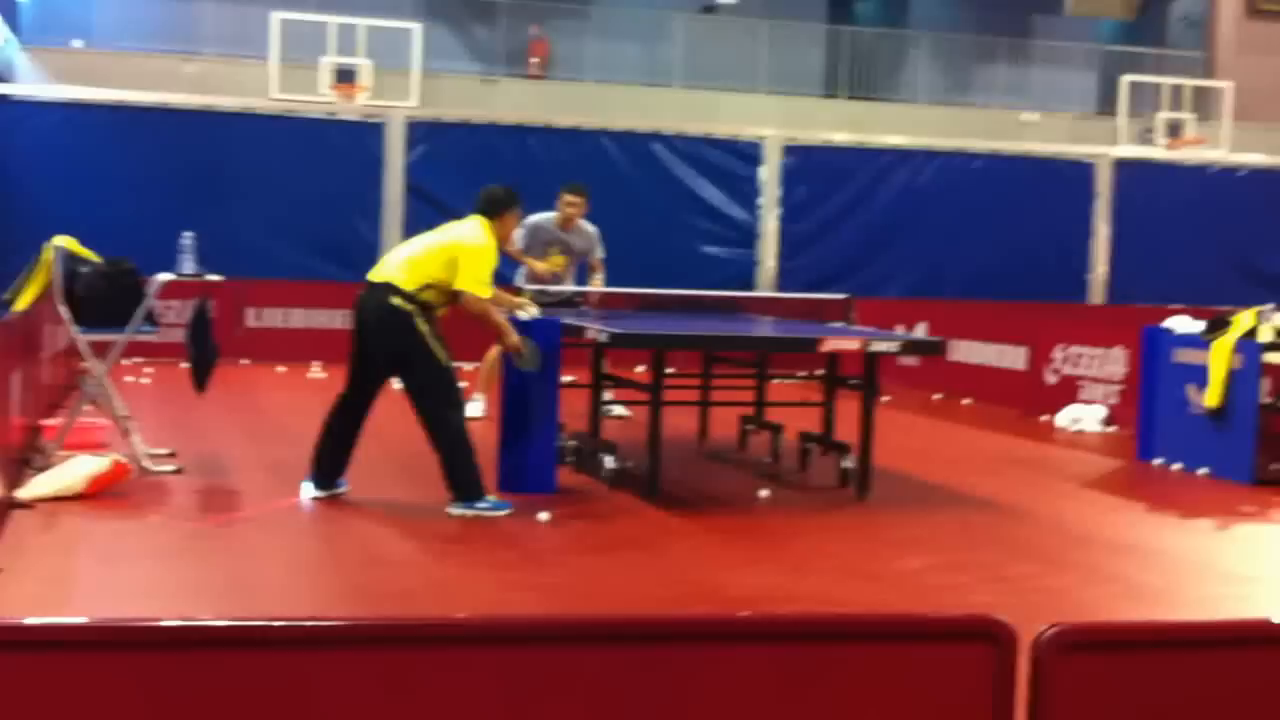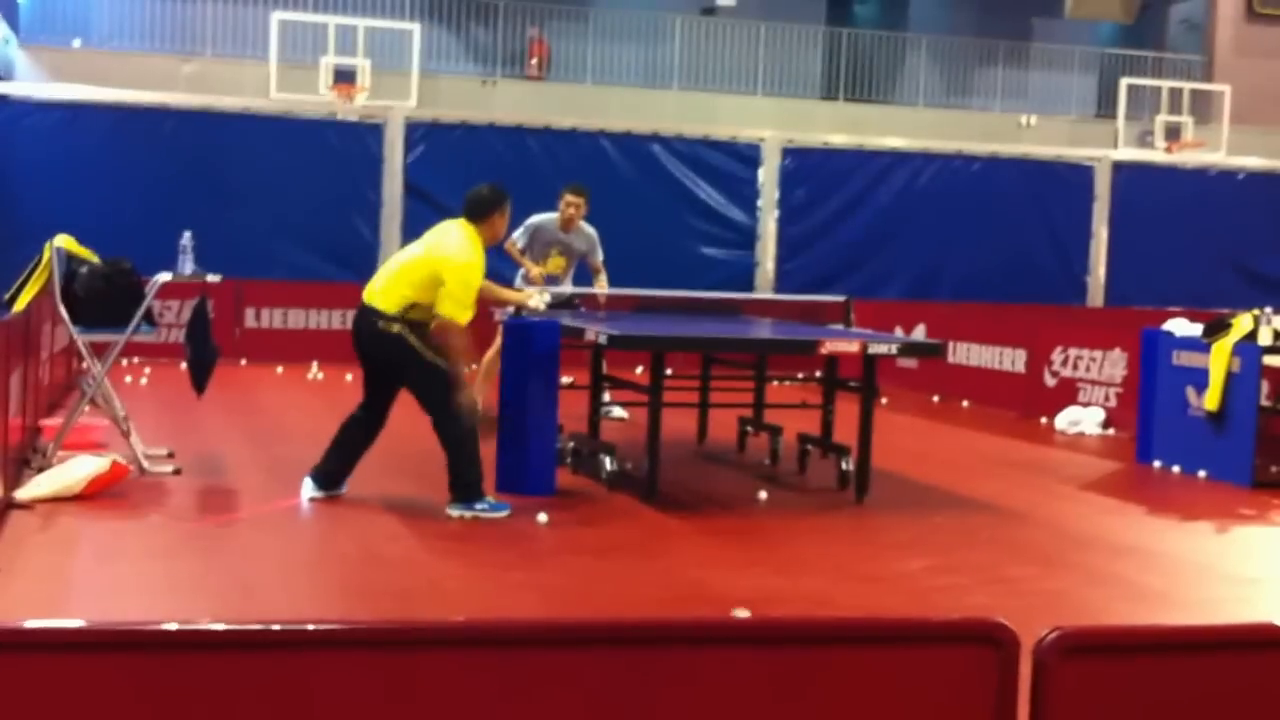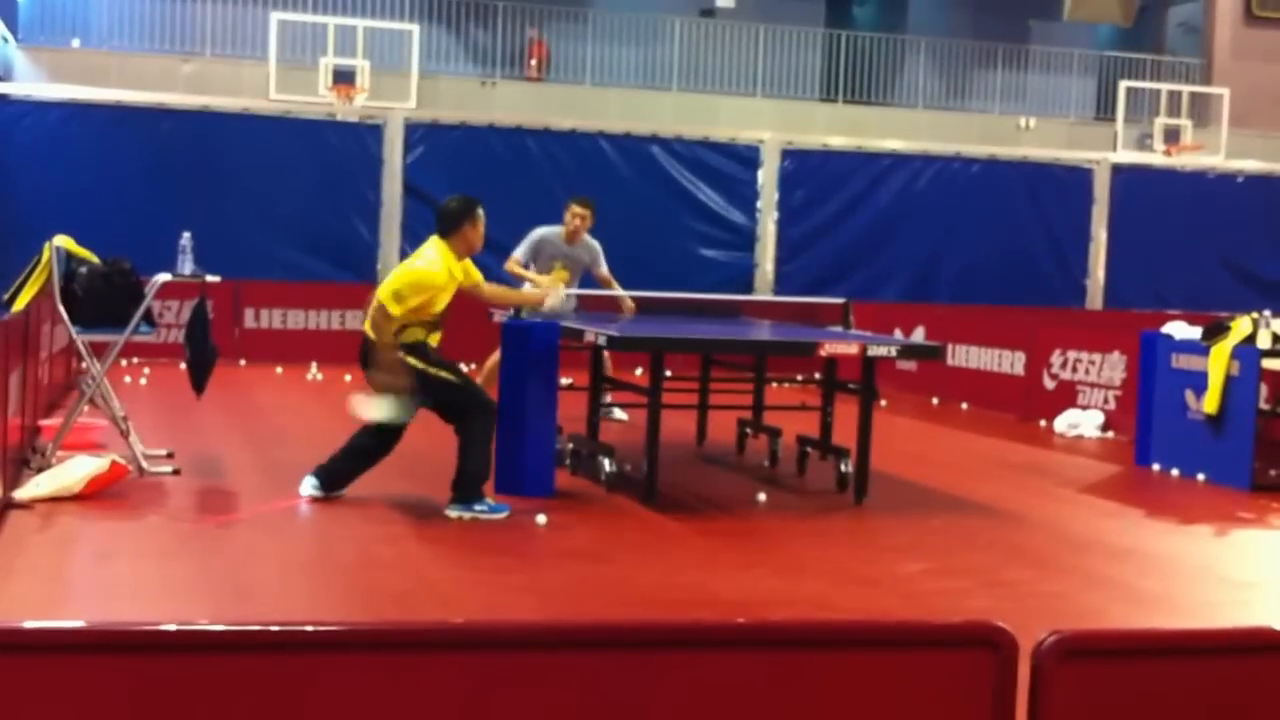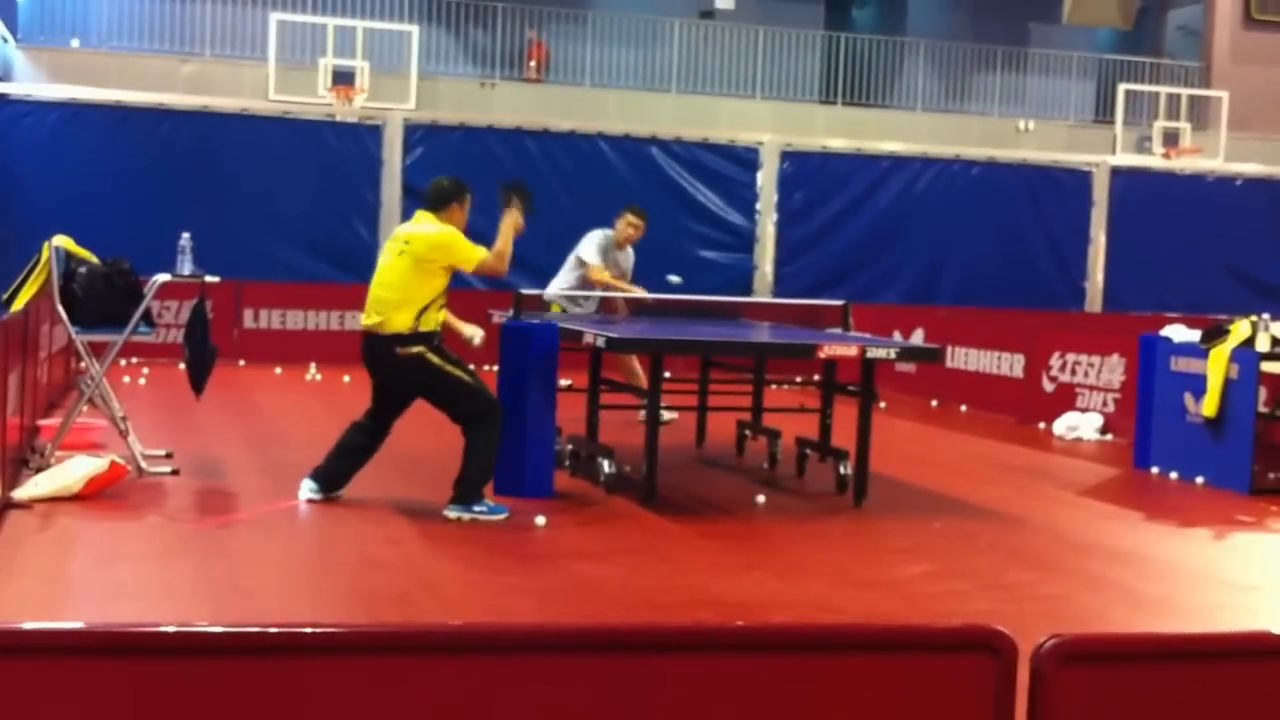
dt=0.3s
person 1, frame 1
left shoulder: (462, 229)
right shoulder: (481, 243)
left elbow: (465, 287)
right elbow: (471, 301)
left wrist: (510, 302)
right wrist: (505, 331)
left hip: (373, 301)
right hip: (399, 311)
left knee: (356, 395)
right knee: (443, 403)
left ankle: (322, 480)
right ankle: (469, 496)
person 1, frame 2
left shoulder: (451, 231)
right shoulder: (465, 258)
right elbow: (451, 328)
left wrist: (516, 297)
right wrist: (463, 386)
left hip: (372, 320)
right hip: (392, 328)
left knee: (374, 407)
right knee: (453, 407)
left ankle: (323, 480)
right ankle: (468, 498)
person 1, frame 3
left shoulder: (451, 256)
right shoulder: (428, 271)
left elbow: (483, 291)
right elbow: (380, 315)
left wrist: (532, 297)
right wrist: (388, 370)
left hip: (401, 348)
right hip: (395, 354)
left knee: (388, 425)
right knee: (479, 410)
left ankle: (324, 480)
right ankle: (467, 499)
person 1, frame 4
left shoulder: (405, 233)
right shoulder: (440, 236)
right elbow: (497, 266)
left wrist: (457, 323)
right wrist: (509, 225)
left hip: (381, 345)
right hip: (409, 349)
left knee: (379, 417)
right knee: (485, 411)
left ankle: (321, 482)
right ankle: (467, 500)
person 2, frame 1
left shoulder: (589, 234)
right shoulder: (536, 223)
left elbow: (596, 268)
right elbow: (510, 248)
left wrist: (596, 281)
right wrist: (533, 264)
left hip: (563, 296)
right hip: (530, 292)
left ankle: (606, 399)
right ankle: (478, 398)
person 2, frame 2
left shoulder: (588, 236)
right shoulder: (537, 224)
left elbow: (598, 270)
right elbow: (510, 246)
left wrist: (601, 283)
right wrist: (529, 266)
left hip: (561, 297)
right knee: (502, 342)
left ankle: (605, 401)
right ankle: (476, 399)
person 2, frame 3
left shoulder: (591, 248)
right shoulder: (541, 237)
left elbow: (605, 279)
right elbow: (511, 265)
left wrist: (622, 296)
right wrist: (536, 279)
left hip: (566, 310)
left ankle: (606, 403)
person 2, frame 4
left shoulder: (628, 255)
right shoulder: (598, 238)
left elbow: (619, 291)
right elbow: (595, 276)
right wrist: (634, 291)
left hip: (588, 308)
right hip: (561, 301)
